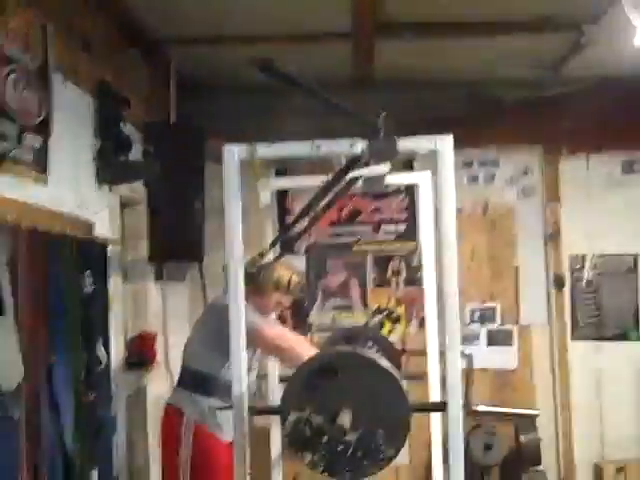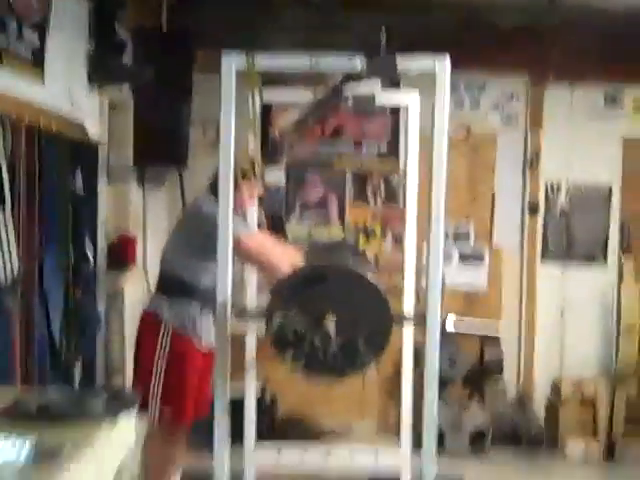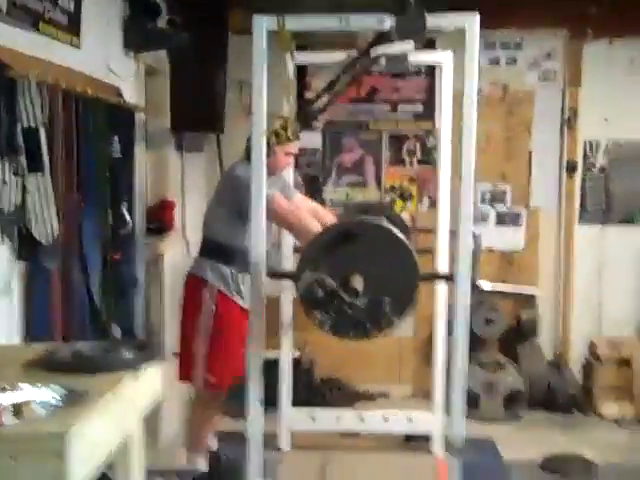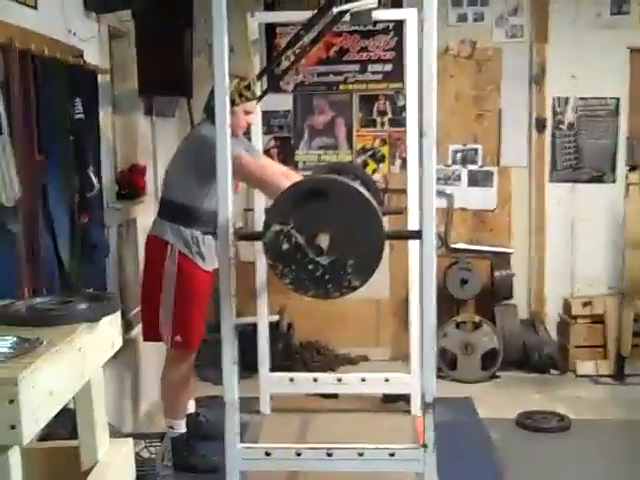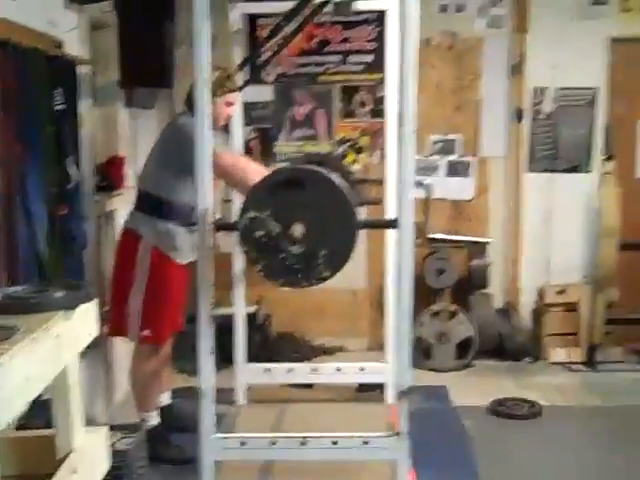
dt=0.5s
person 1, frame 1
left shoulder: (254, 313)
right shoulder: (230, 309)
left elbow: (296, 341)
right elbow: (281, 346)
left hip: (221, 421)
right hip: (196, 420)
person 1, frame 2
left shoulder: (228, 215)
right shoulder: (208, 212)
left elbow: (270, 246)
right elbow: (259, 254)
left hip: (199, 328)
right hip: (174, 325)
left knee: (183, 417)
right knee: (167, 420)
person 1, frame 3
left shoulder: (272, 180)
right shoulder: (243, 177)
left elbow: (310, 209)
right elbow: (292, 219)
left hip: (236, 287)
right hip: (215, 286)
left knee: (223, 379)
right knee: (209, 383)
left ankle: (208, 454)
right ankle: (197, 469)
person 1, frame 4
left shoulder: (231, 141)
right shoulder: (207, 139)
left elbow: (275, 168)
right elbow: (262, 178)
left hip: (199, 248)
right hip: (177, 247)
left knee: (191, 341)
right knee: (181, 346)
left ankle: (188, 416)
right ankle: (175, 440)
person 1, frame 5
left shoulder: (207, 134)
right shoulder: (186, 130)
left elbow: (246, 165)
right elbow: (234, 172)
left hip: (176, 243)
right hip: (153, 242)
left knee: (165, 333)
right knee: (149, 338)
left ankle: (165, 407)
right ankle: (151, 429)
